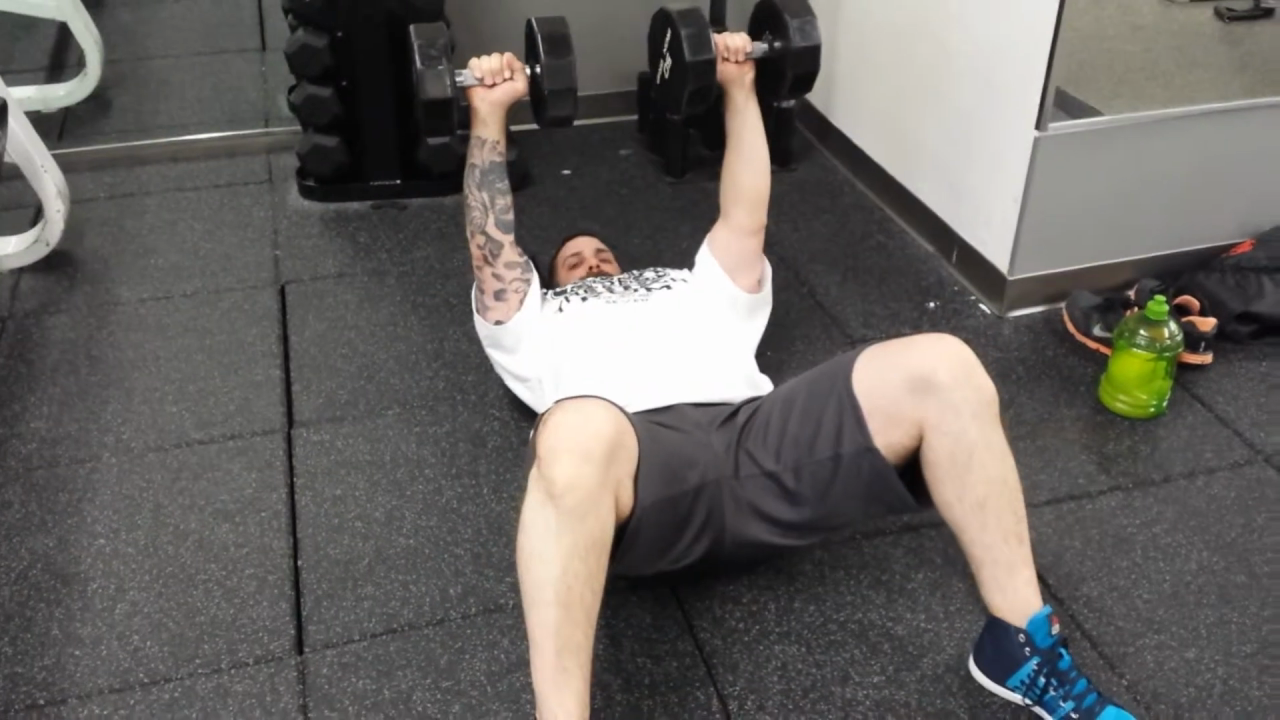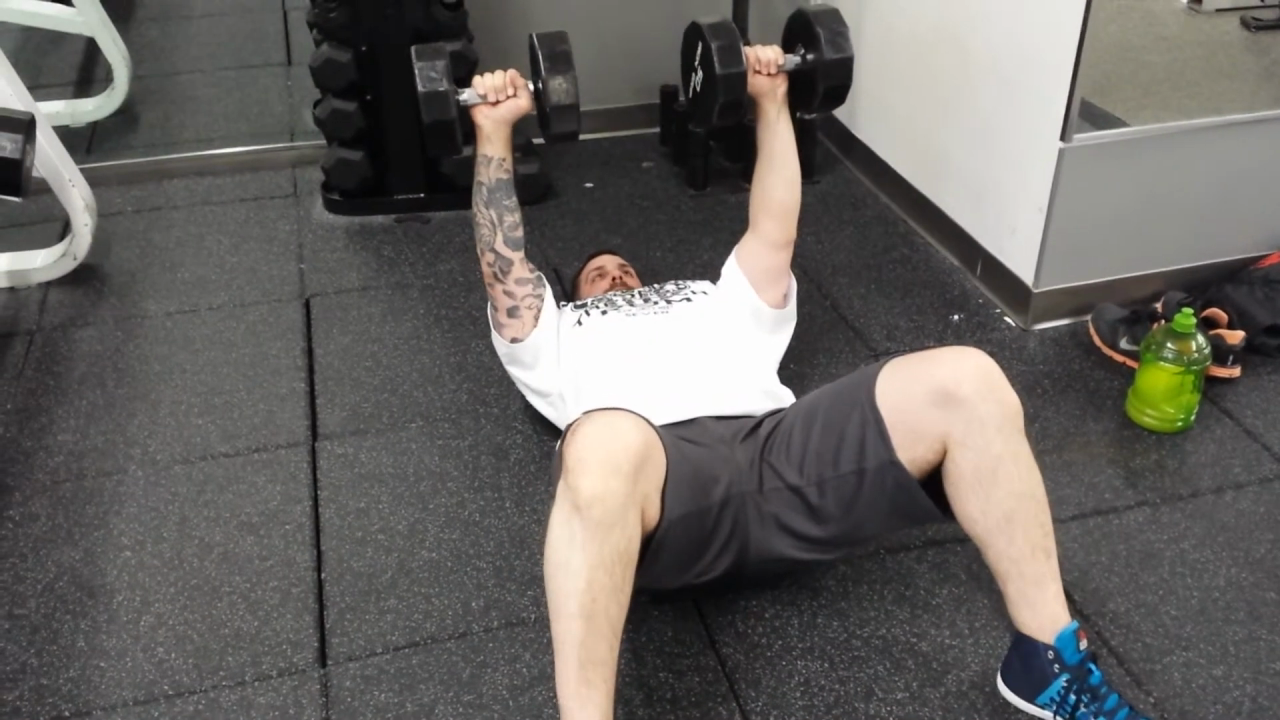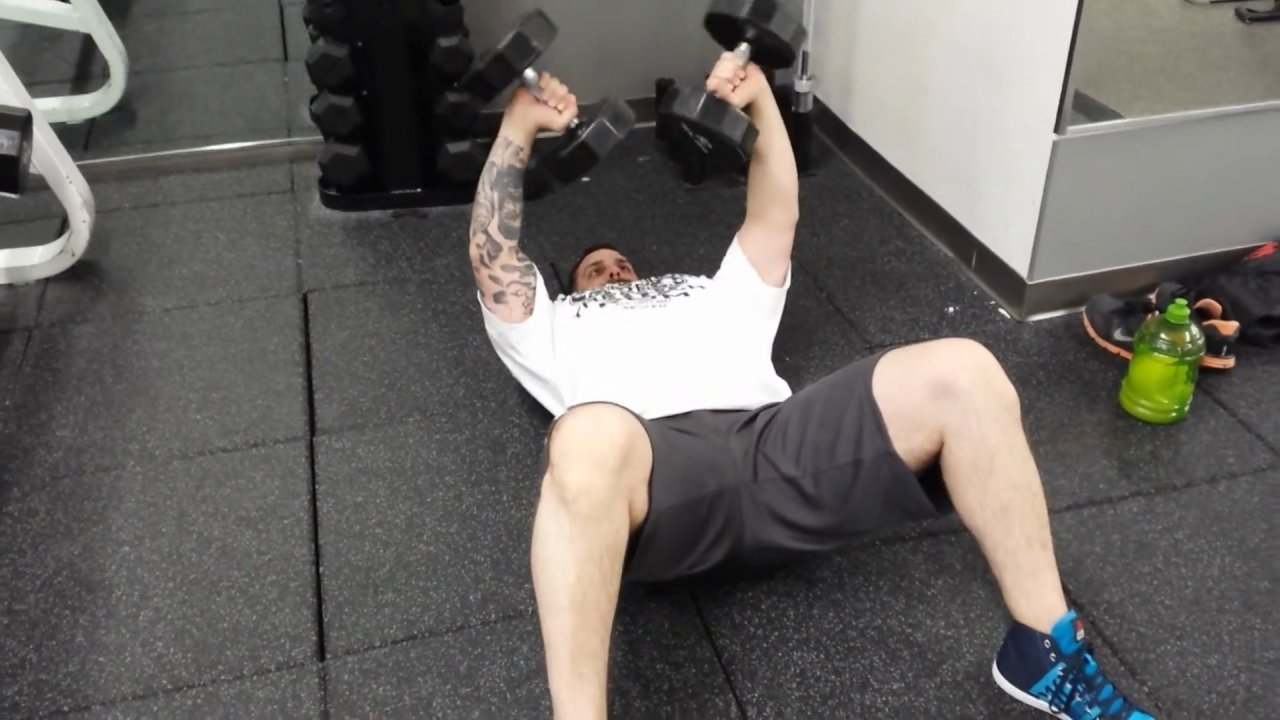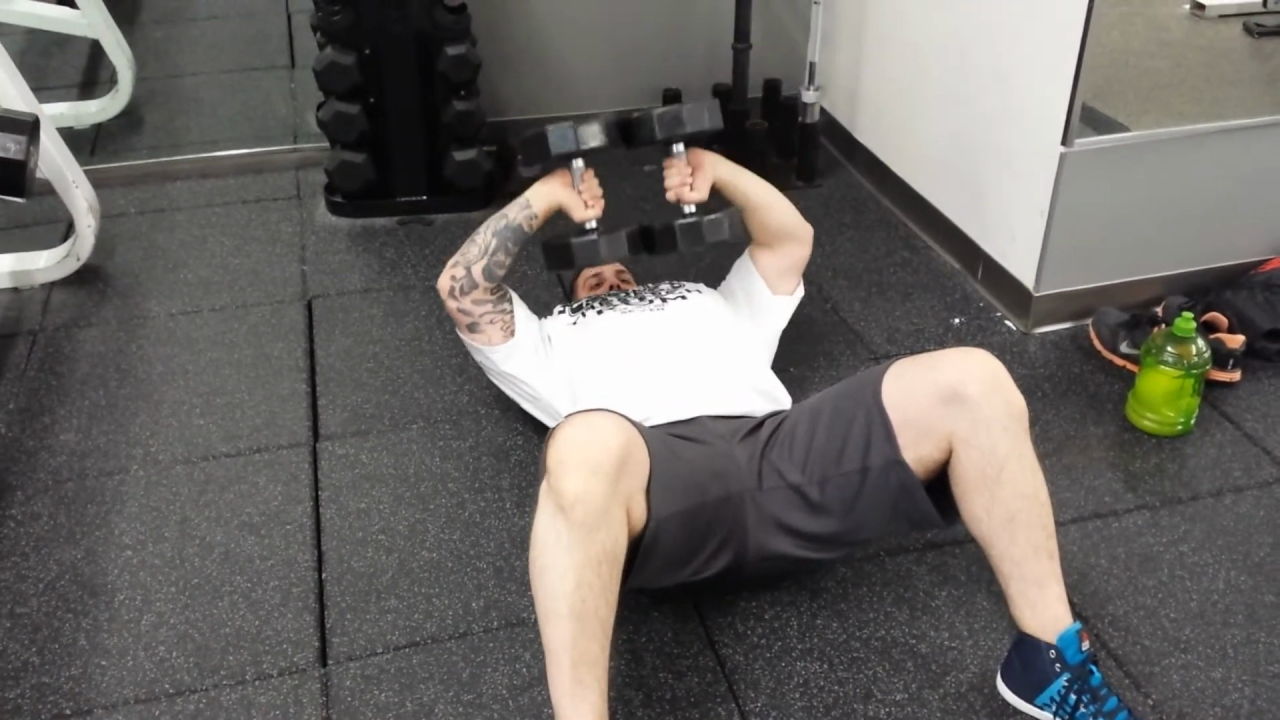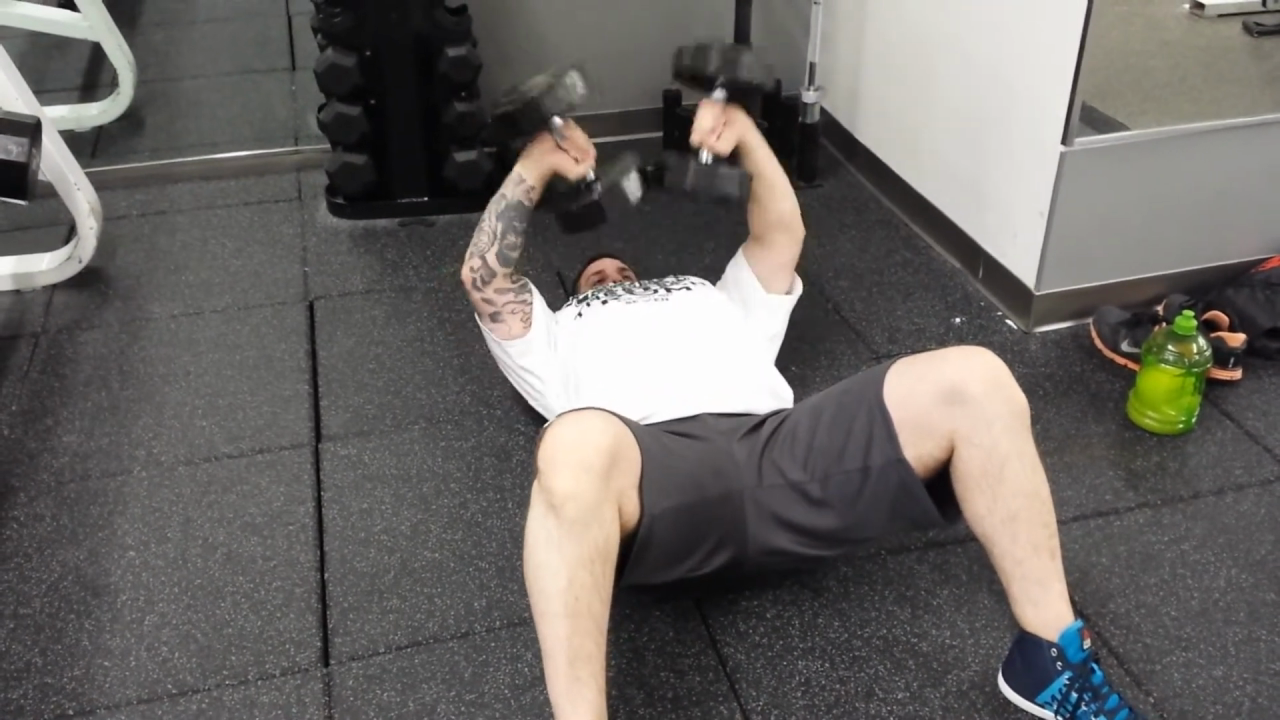
dt=1s
person 1, frame 1
left shoulder: (694, 292)
right shoulder: (539, 321)
left elbow: (744, 220)
right elbow: (492, 248)
left wrist: (739, 88)
right wrist: (488, 113)
left hip: (755, 437)
right hip: (637, 455)
left knee: (942, 368)
right knee: (577, 434)
left ankle: (1021, 640)
person 1, frame 2
left shoulder: (718, 305)
right shoulder: (559, 336)
left elbow: (773, 233)
right elbow: (502, 264)
left wrist: (771, 103)
right wrist: (493, 131)
left hip: (779, 449)
right hip: (658, 473)
left knee: (965, 382)
right knee: (605, 447)
left ankle: (1050, 655)
person 1, frame 3
left shoulder: (712, 295)
right shoulder: (558, 324)
left elbow: (776, 218)
right elbow: (489, 251)
left wrist: (760, 99)
right wrist: (519, 124)
left hip: (774, 442)
right hip: (657, 464)
left knee: (961, 372)
right knee: (590, 439)
left ankle: (1046, 644)
person 1, frame 4
left shoulder: (715, 304)
right shoulder: (554, 341)
left elbow: (789, 238)
right elbow: (461, 288)
left wrist: (717, 170)
right wrist: (543, 199)
left hip: (777, 450)
right hip: (655, 475)
left knee: (970, 382)
right knee: (586, 449)
left ankle: (1050, 655)
person 1, frame 5
left shoulder: (715, 300)
right shoulder: (558, 334)
left elbow: (782, 234)
right elbow: (483, 275)
left wrist: (743, 134)
right wrist: (536, 164)
left hip: (778, 452)
right hip: (653, 472)
left knee: (973, 381)
right knee: (577, 449)
left ankle: (1049, 654)
